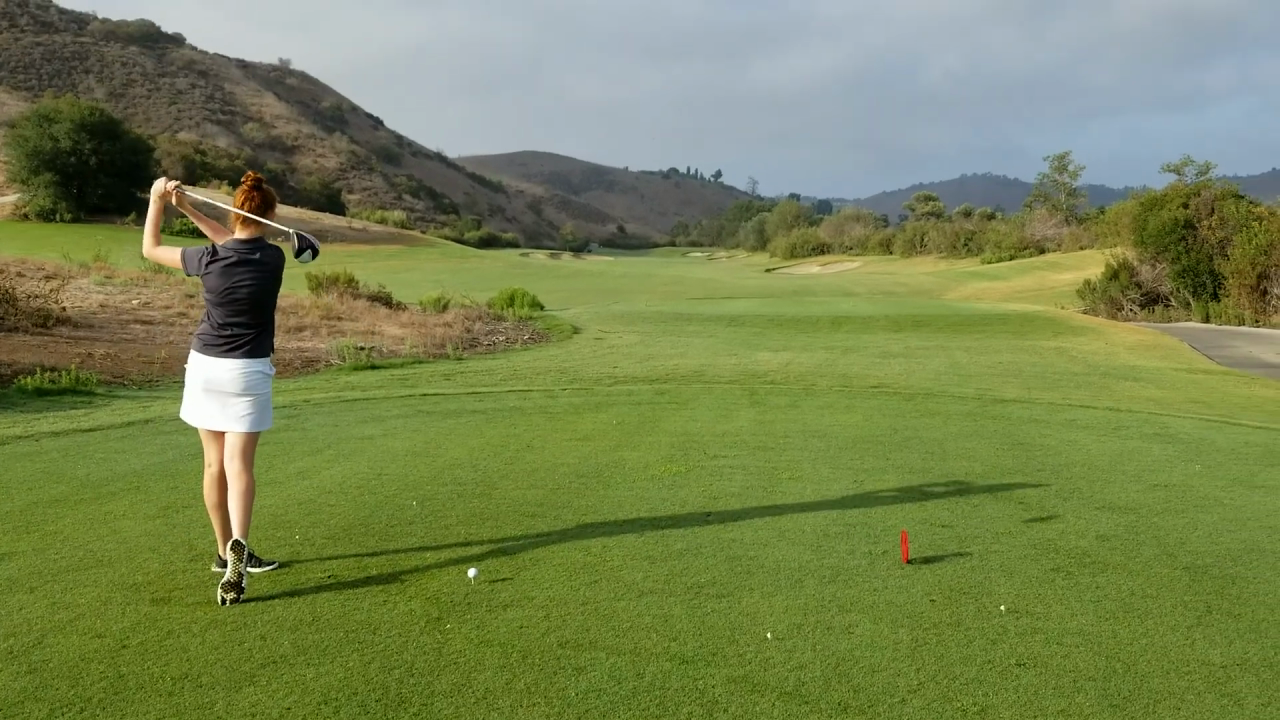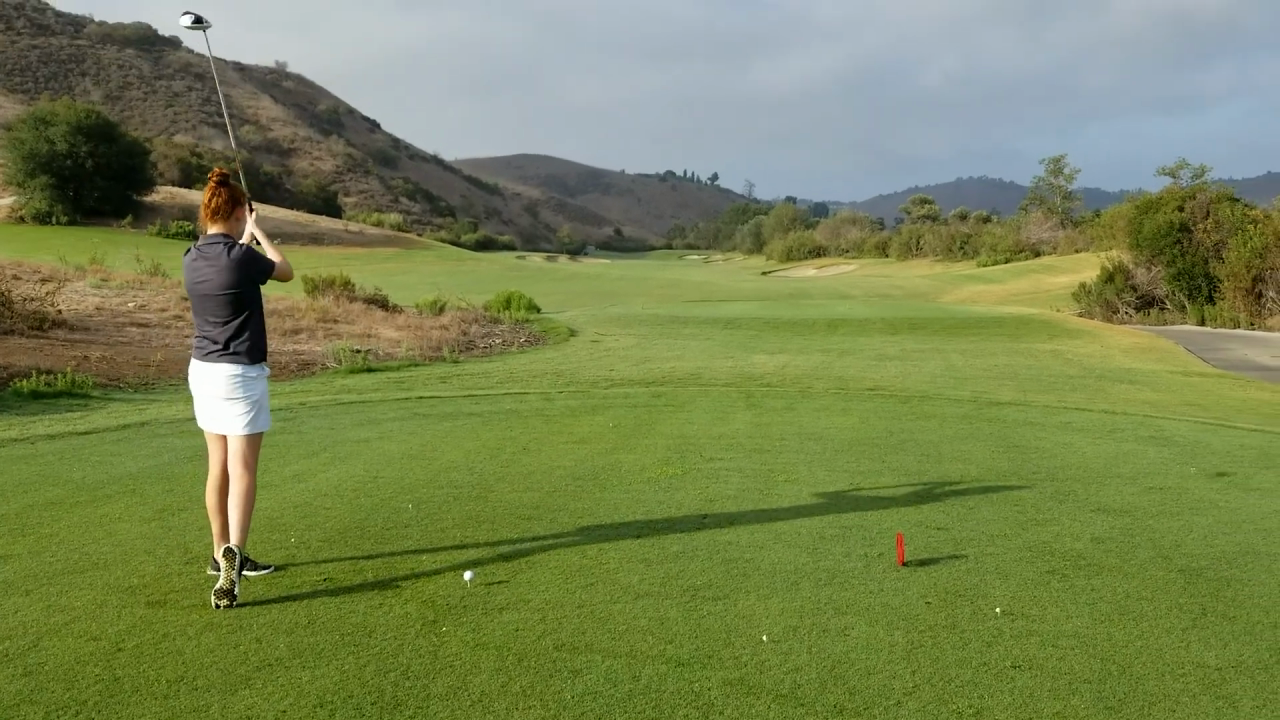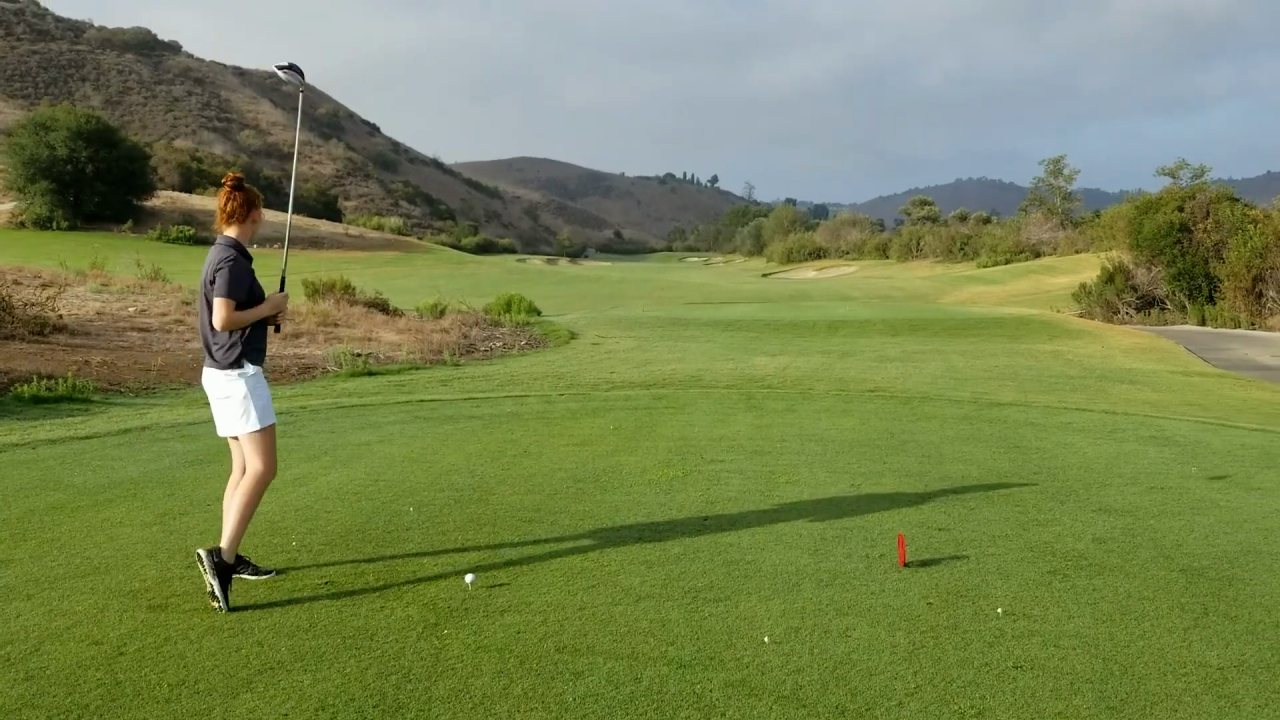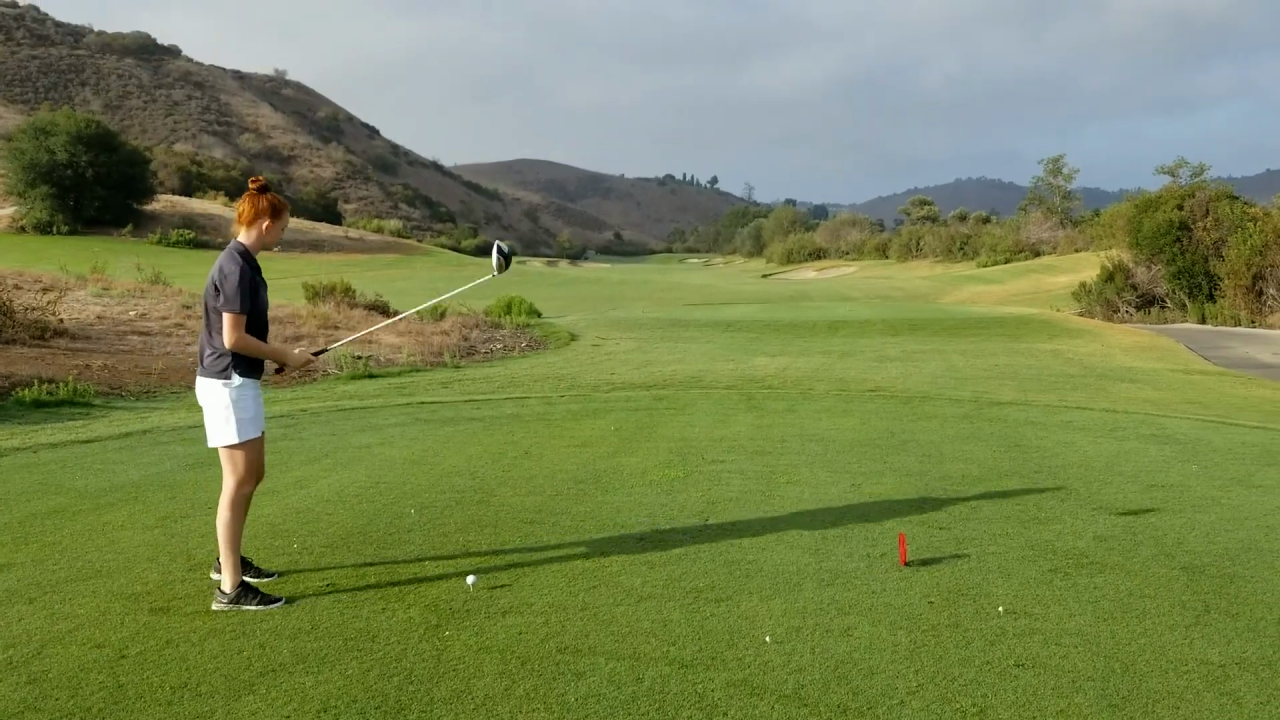
dt=0.5s
person 1, frame 1
left shoulder: (209, 260)
right shoulder: (273, 259)
left elbow: (151, 249)
left wrist: (158, 199)
right wrist: (188, 208)
left hip: (205, 366)
right hip: (249, 372)
left knee: (214, 464)
right knee: (238, 465)
left ankle: (225, 550)
right ankle: (236, 546)
person 1, frame 2
left shoulder: (191, 259)
right shoulder: (242, 257)
right elbow: (286, 271)
left wrist: (242, 239)
right wrist: (256, 232)
left hip: (203, 370)
right hip: (240, 374)
left knee: (218, 468)
right knee: (242, 471)
left ankle: (223, 554)
right ankle: (234, 552)
person 1, frame 3
left shoulder: (224, 254)
right shoulder: (231, 259)
right elbow: (223, 320)
left wrist: (268, 310)
right wrist: (267, 307)
left hip: (231, 372)
right hip: (237, 374)
left knee: (244, 469)
right knee: (262, 469)
left ankle: (229, 556)
right ankle: (219, 553)
person 1, frame 4
left shoulder: (240, 263)
right shoulder: (237, 268)
right elbow: (233, 339)
left wrist: (279, 354)
right wrist: (284, 357)
left hip: (237, 383)
right hip: (228, 384)
left knee: (252, 476)
right knee: (238, 483)
left ankle: (229, 559)
right ankle: (231, 588)
